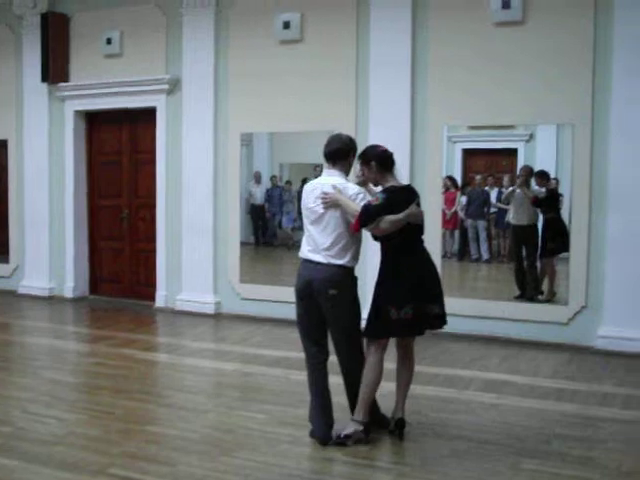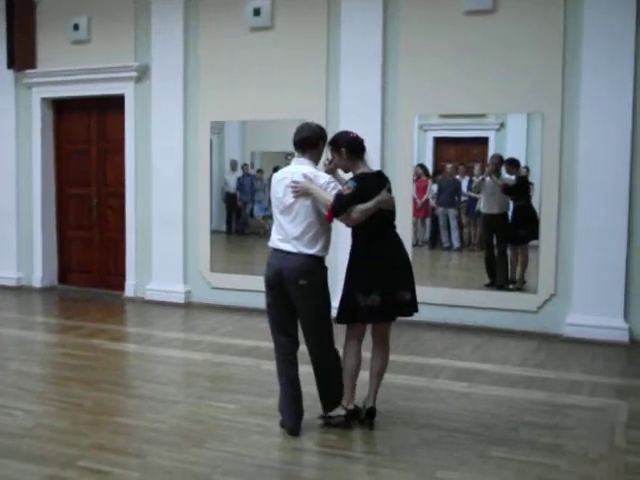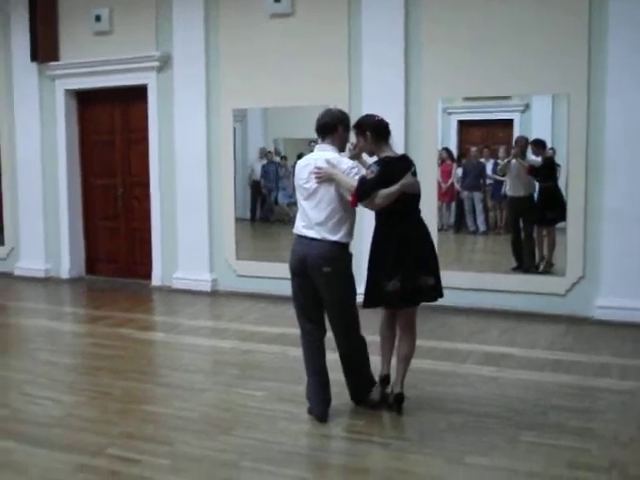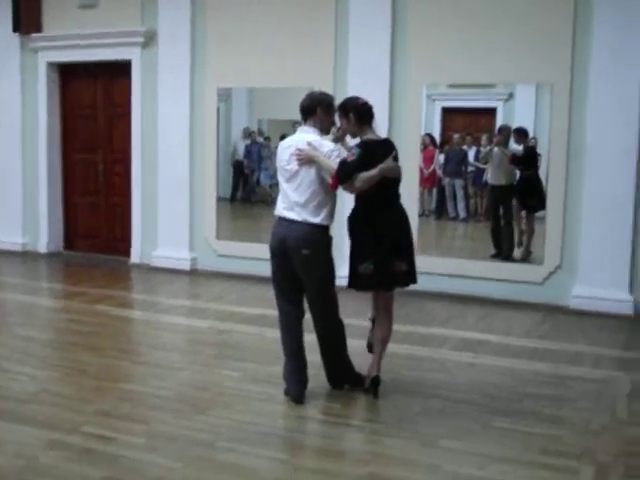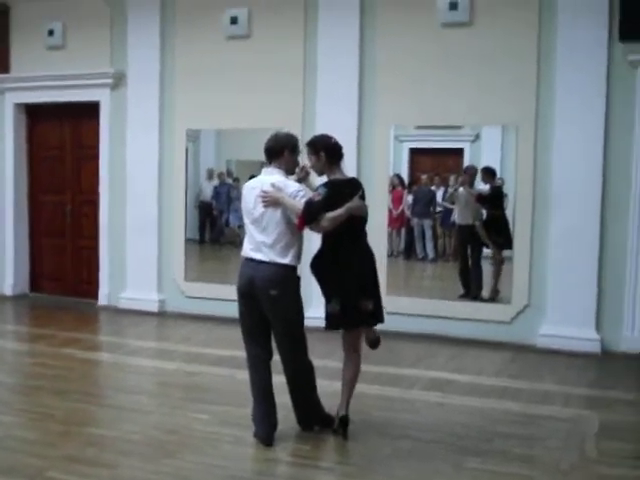
dt=0.5s
person 1, frame 1
left shoulder: (309, 188)
right shoulder: (351, 191)
right elbow: (379, 226)
right wrist: (409, 215)
left hip: (306, 272)
right hip: (335, 277)
left knee: (314, 353)
right knee: (350, 351)
left ankle: (320, 426)
right ankle: (365, 416)
person 1, frame 2
left shoulder: (278, 178)
right shoulder: (321, 180)
right elbow: (350, 216)
right wrist: (379, 201)
left hip: (276, 261)
right hip: (305, 266)
left knee: (284, 343)
right knee: (320, 342)
left ankle: (290, 416)
right ankle: (334, 407)
person 1, frame 3
left shoulder: (302, 165)
right shoulder: (344, 166)
right elbow: (374, 200)
right wrist: (402, 185)
left hip: (300, 248)
right hip: (329, 253)
left knee: (310, 330)
right knee: (346, 329)
left ankle: (318, 403)
right ankle: (364, 392)
person 1, frame 4
left shoulder: (285, 146)
right shoulder: (325, 148)
right elbow: (354, 184)
right wrist: (383, 169)
left hip: (281, 230)
right hip: (309, 235)
left knee: (289, 311)
right knee: (324, 311)
left ankle: (294, 384)
right ankle: (340, 375)
person 1, frame 5
left shoulder: (249, 187)
right shoulder: (290, 189)
right elbow: (321, 223)
right wrist: (350, 208)
left hip: (248, 271)
right hip: (277, 276)
left knee: (257, 352)
right knee: (293, 352)
left ankle: (264, 426)
right ankle: (310, 416)
person 2, frame 1
left shoulder: (388, 196)
right shoulder: (408, 192)
left elbow: (363, 217)
left wrist: (340, 199)
left hip: (398, 275)
right hip: (418, 274)
left knee: (376, 347)
right knee: (405, 346)
left ankle: (360, 421)
right ankle: (398, 415)
person 2, frame 2
left shoulder: (359, 182)
right shoulder: (380, 178)
left elbow: (337, 207)
left wrist: (312, 188)
left hip: (368, 262)
right hip: (391, 260)
left knee: (354, 334)
right knee: (380, 336)
left ankle: (349, 404)
right ankle: (369, 404)
person 2, frame 3
left shoulder: (382, 167)
right shoulder: (405, 162)
left elbow: (361, 193)
left wrist: (335, 174)
left hip: (392, 246)
right hip: (414, 244)
left knee: (390, 314)
right knee: (406, 320)
left ankle: (385, 375)
right ankle: (398, 388)
person 2, frame 4
left shoulder: (364, 149)
right shoulder: (387, 146)
left elbow: (342, 175)
left wrist: (316, 156)
left hip: (372, 228)
right hip: (392, 226)
right knee: (384, 303)
right ankle: (373, 372)
person 2, frame 5
left shoulder: (331, 188)
right shoulder: (354, 185)
left elbow: (308, 215)
left wrist: (281, 198)
left hip: (339, 267)
right hip: (358, 265)
right knee: (351, 345)
right ankle: (342, 411)
person 3, frame 1
left shoulder: (536, 192)
right shoulder: (513, 191)
right elbow: (504, 200)
left wrist: (523, 188)
right wrist: (516, 187)
left hip: (530, 228)
right hip: (516, 228)
left knee: (531, 262)
right knee: (518, 261)
left ankle: (532, 292)
right ankle: (522, 290)
person 3, frame 2
left shoulder: (507, 180)
right shoulder: (484, 180)
right elbow: (474, 188)
left wrist: (494, 177)
right wrist: (485, 175)
left hip: (501, 217)
right hip: (487, 217)
left knee: (501, 250)
right knee: (488, 250)
left ankle: (502, 281)
right ankle: (493, 279)
person 3, frame 3
right shoulder: (509, 163)
right elbow: (499, 171)
left wrist: (519, 159)
right wrist: (511, 158)
left hip: (527, 200)
right hip: (512, 200)
left knee: (528, 233)
right knee: (515, 233)
left ankle: (529, 264)
right ankle: (519, 262)
person 3, frame 4
right shoulder: (492, 151)
right elbow: (481, 159)
left wrist: (502, 148)
right wrist: (493, 146)
left hip: (508, 188)
right hip: (494, 188)
left knee: (508, 221)
right knee: (494, 221)
left ankle: (508, 251)
right ankle: (498, 249)
person 3, frame 5
right shoulder: (458, 191)
right elbow: (448, 200)
right wrist: (458, 186)
left hip: (475, 228)
right hip: (461, 228)
left knee: (476, 261)
right knee: (463, 261)
left ankle: (476, 291)
right ankle: (467, 289)
person 4, frame 1
left shoulder: (552, 193)
right shoulder: (549, 192)
left elbow: (536, 202)
right elbow: (539, 203)
left hip: (555, 229)
right hip: (549, 228)
left knee: (548, 261)
right knee: (544, 260)
left ankle: (551, 291)
person 4, frame 2
left shoulder: (522, 180)
right shoulder: (519, 179)
left elbow: (507, 190)
right elbow: (510, 192)
left wrist: (494, 178)
left hip: (525, 216)
right hip: (518, 215)
left knee: (522, 249)
right knee: (513, 247)
left ankle: (521, 279)
right ankle: (513, 277)
person 4, frame 3
left shoulder: (548, 161)
right shoulder: (545, 160)
left elbow: (533, 171)
right elbow: (538, 175)
left hip: (551, 197)
right hip: (544, 196)
left knee: (550, 231)
right knee: (539, 229)
left ankle: (548, 261)
right ankle: (541, 257)
person 4, frame 4
left shoulder: (530, 150)
right shoulder: (527, 149)
left elbow: (515, 161)
right elbow: (519, 163)
left hip: (531, 185)
right hip: (524, 184)
left knee: (529, 219)
left ankle: (526, 249)
right ankle: (522, 237)
person 4, frame 5
left shoulder: (496, 190)
right shoulder: (493, 189)
left elbow: (481, 199)
right elbow: (486, 202)
left hip: (497, 225)
right hip: (493, 223)
